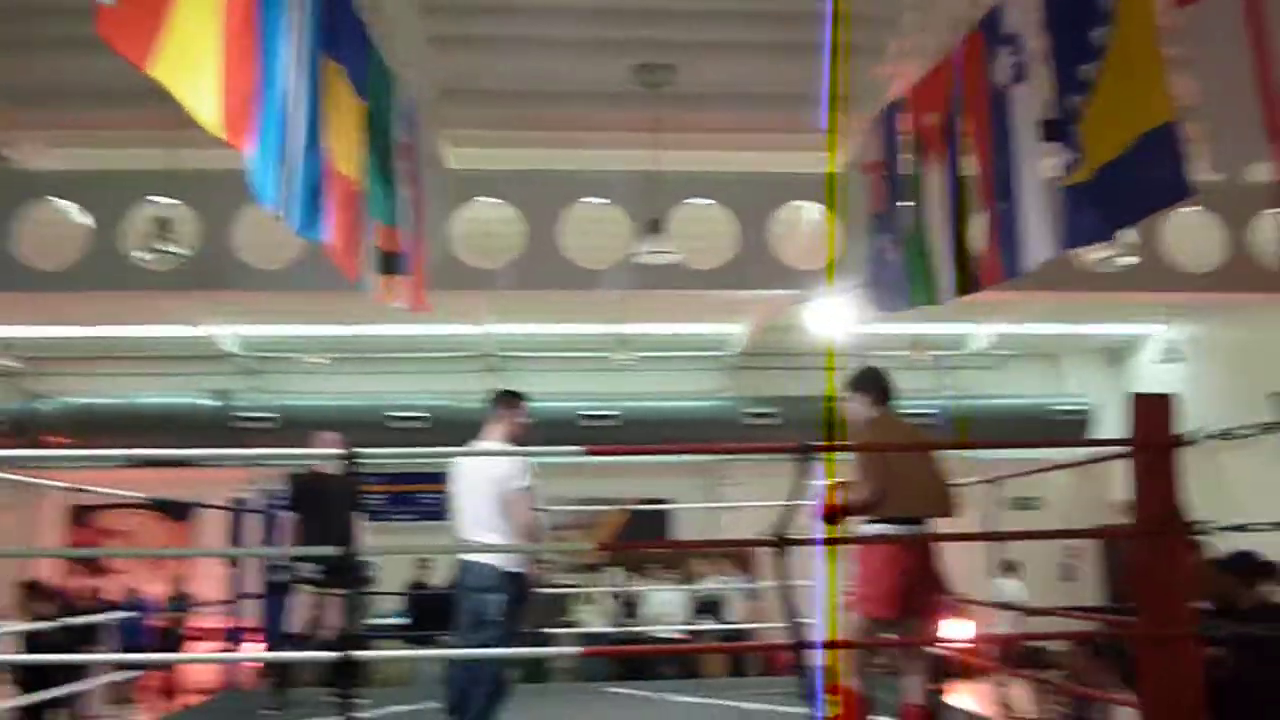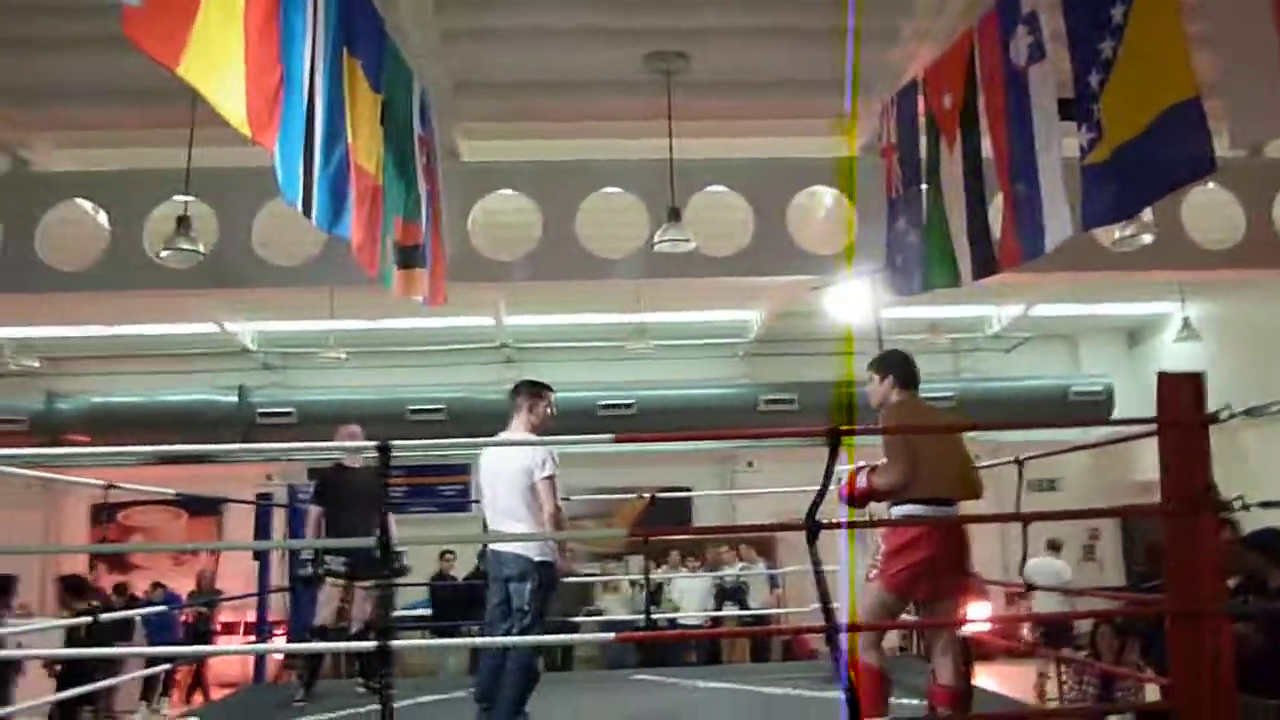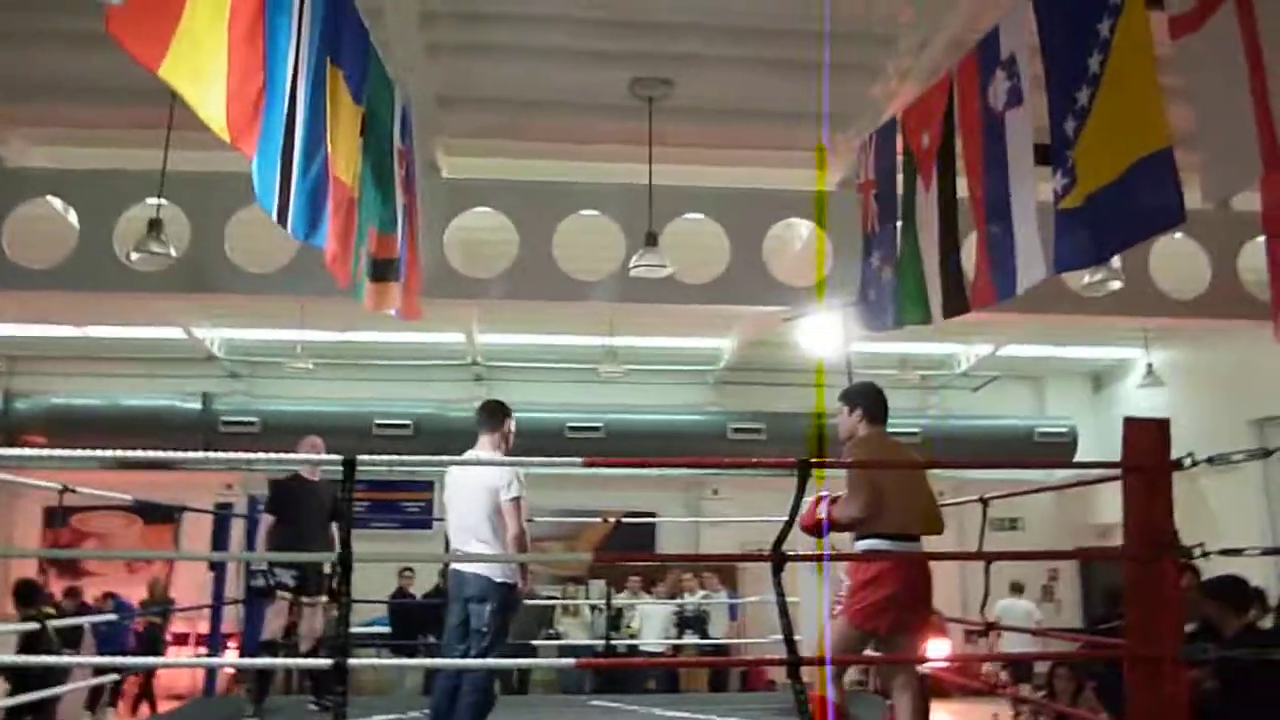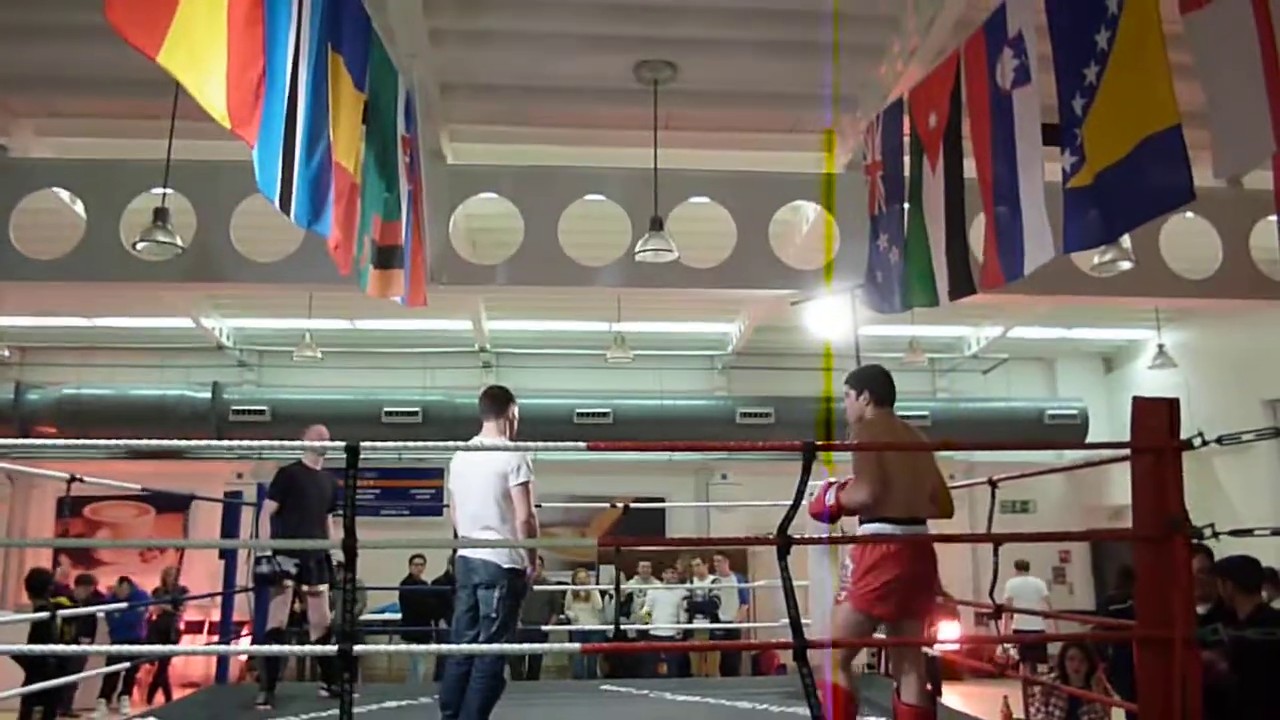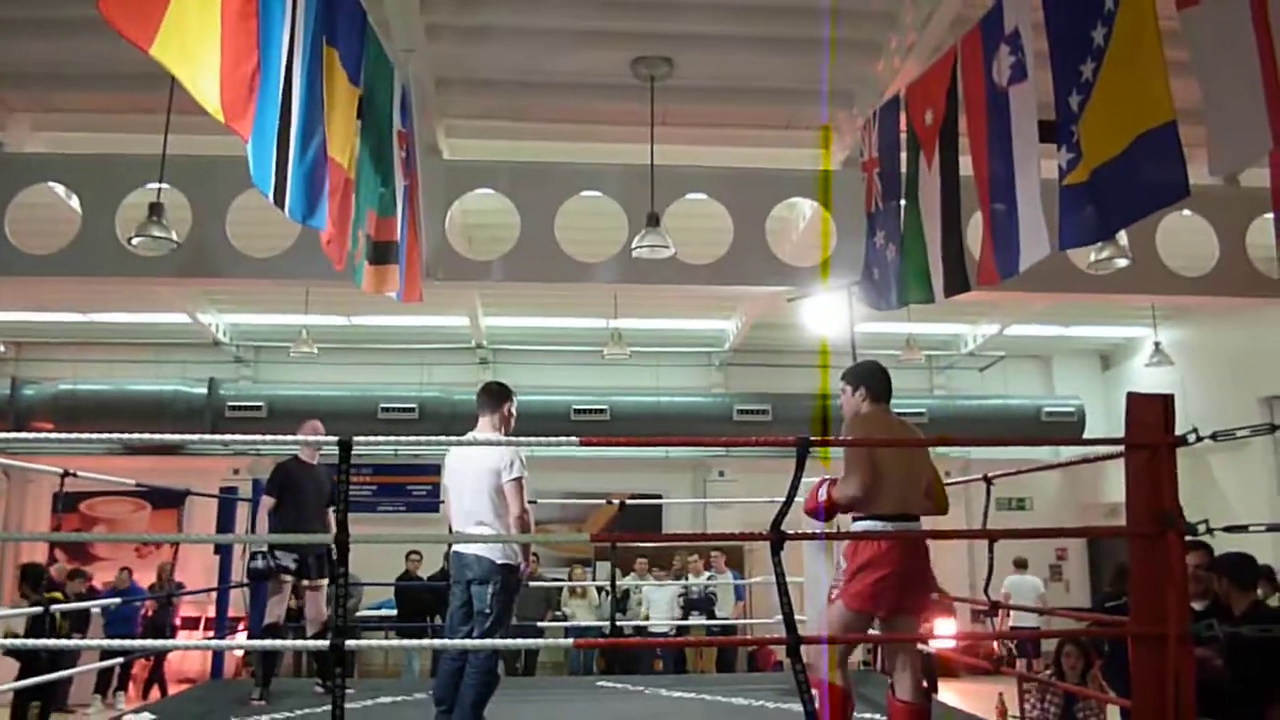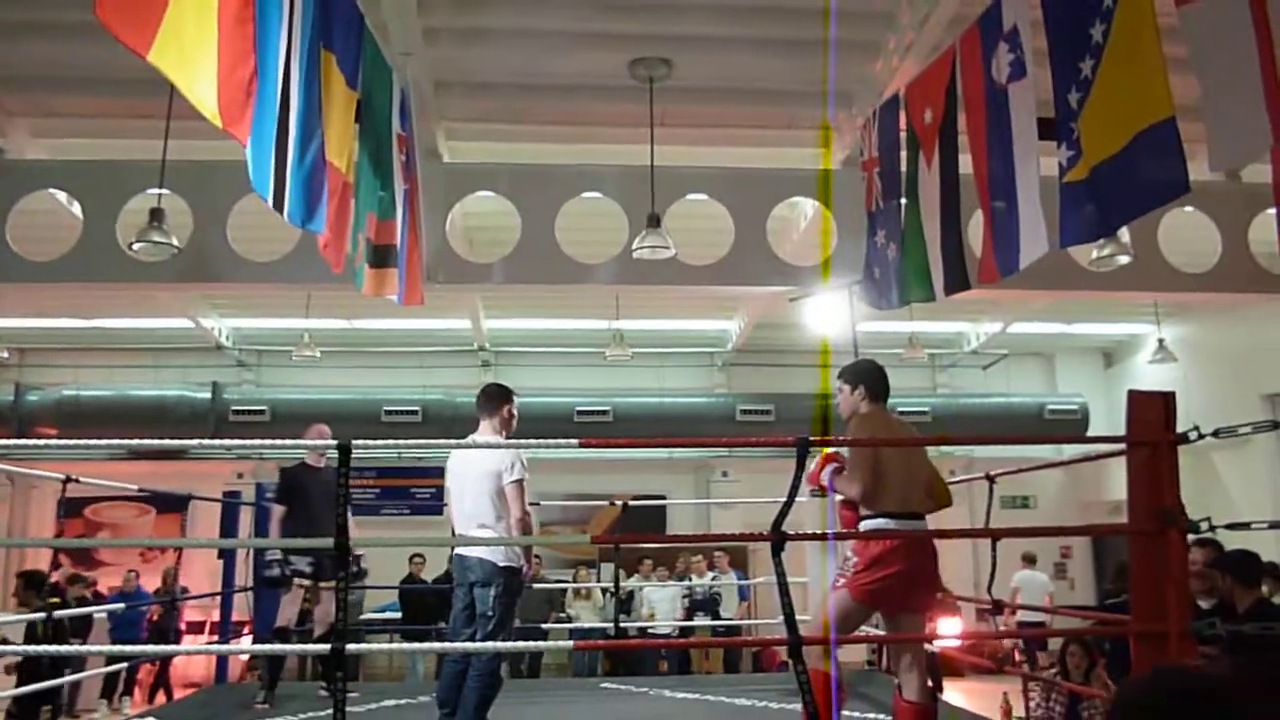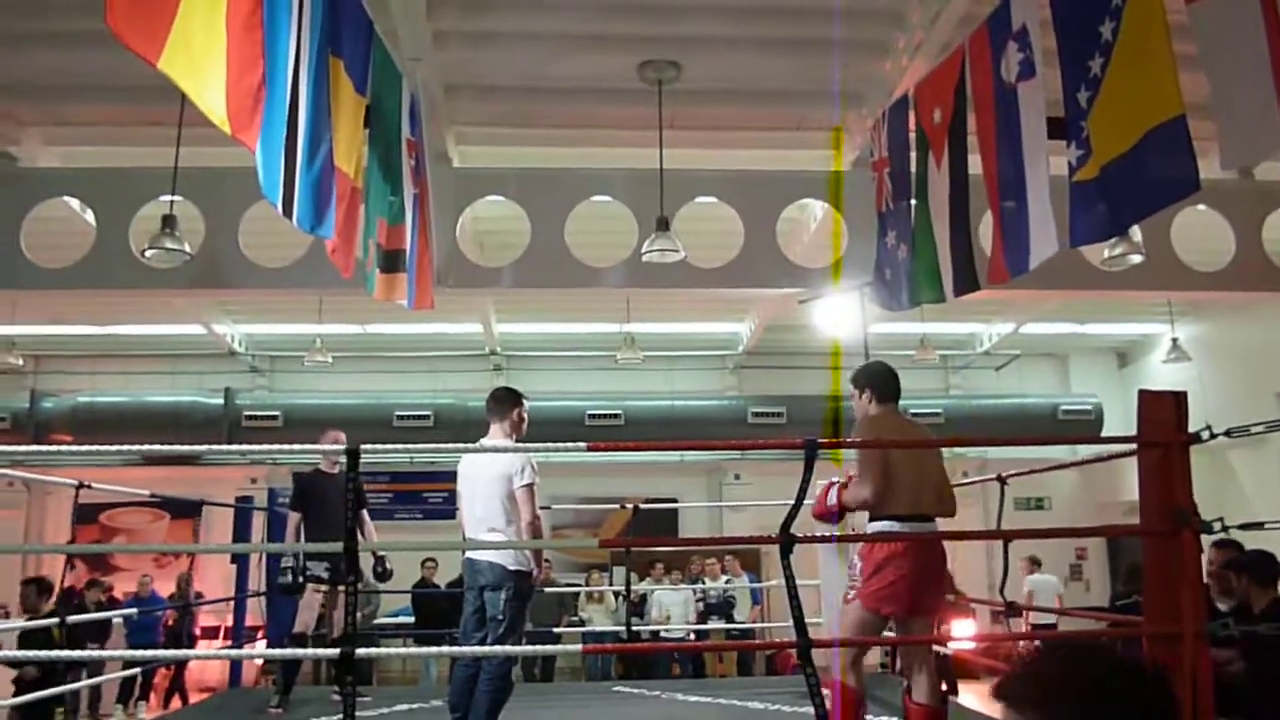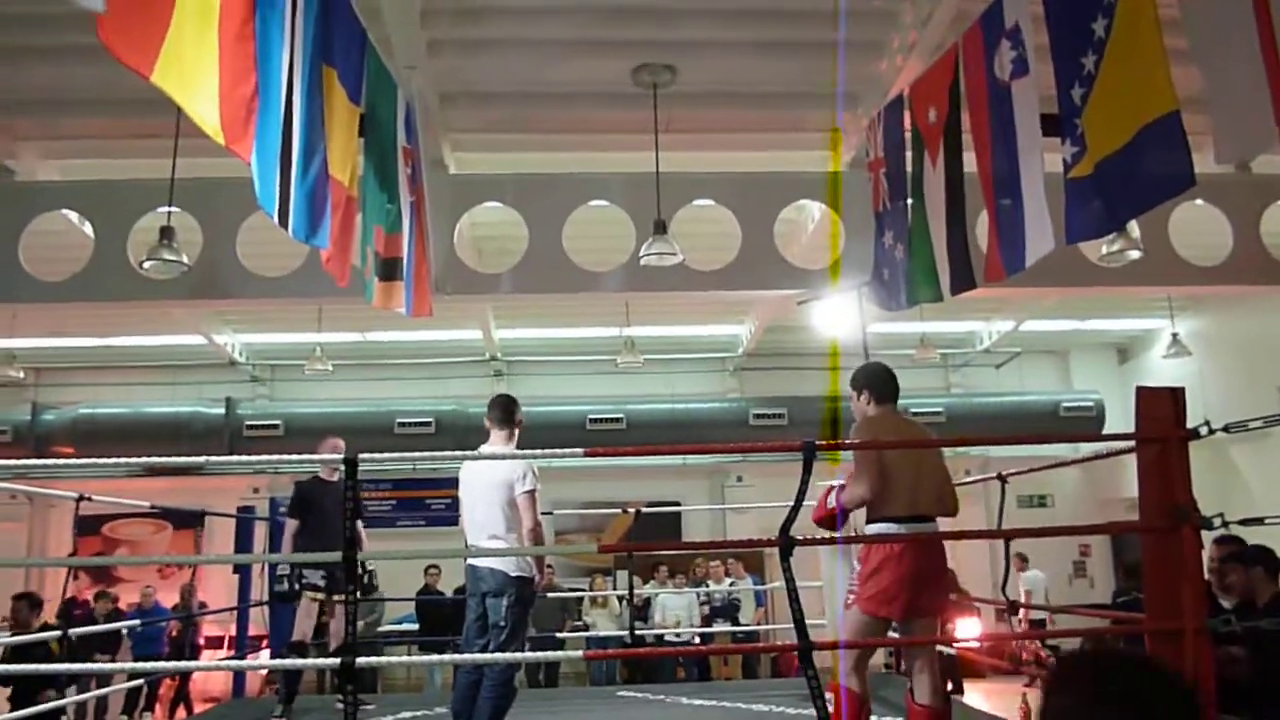
dt=0.3s
person 1, frame 1
left shoulder: (868, 428)
right shoulder: (916, 437)
left elbow: (867, 492)
right elbow: (944, 505)
left wrist: (840, 499)
left hip: (885, 548)
right hip: (917, 549)
left knee: (850, 661)
right knee: (913, 663)
person 1, frame 2
left shoulder: (894, 414)
right shoulder: (941, 419)
left elbow: (898, 475)
right elbow: (972, 486)
left wrist: (864, 483)
left hip: (914, 530)
right hip: (949, 531)
left knee: (865, 633)
right knee: (943, 642)
person 1, frame 3
left shoulder: (860, 447)
right shoulder: (909, 457)
left elbow: (859, 506)
right elbow: (934, 523)
left wrist: (825, 512)
left hip: (878, 566)
right hip: (912, 566)
left knee: (827, 668)
right knee: (902, 678)
person 1, frame 4
left shoulder: (866, 429)
right shoulder: (917, 439)
left elbow: (866, 492)
right elbow: (944, 506)
left wrist: (834, 499)
left hip: (883, 551)
right hip: (919, 551)
left knee: (835, 657)
right knee: (909, 664)
person 1, frame 5
left shoulder: (859, 424)
right shoulder: (912, 436)
left elbow: (857, 486)
right elbow: (939, 502)
left wrist: (827, 495)
left hip: (876, 548)
right hip: (912, 548)
left knee: (826, 656)
right knee: (903, 661)
person 1, frame 6
left shoulder: (863, 424)
right shoulder: (907, 433)
left elbow: (859, 488)
right elbow: (942, 497)
left wrist: (829, 475)
left hip: (882, 546)
right hip: (917, 546)
left knee: (817, 641)
right knee: (909, 661)
person 1, frame 7
left shoulder: (871, 425)
right shoulder: (923, 435)
left elbow: (869, 491)
right elbow: (947, 505)
left wrist: (836, 496)
left hip: (889, 548)
right hip: (927, 548)
left knee: (844, 656)
right knee: (919, 663)
person 1, frame 8
left shoulder: (869, 427)
right shoulder: (924, 435)
left elbow: (864, 489)
right elbow: (949, 504)
left wrist: (836, 500)
left hip: (890, 549)
right hip: (928, 549)
left knee: (849, 663)
right knee: (923, 664)
person 2, frame 1
left shoulder: (462, 459)
right shoulder: (512, 459)
right elbow: (524, 521)
right wrist: (534, 562)
left hip: (469, 562)
right hip: (504, 566)
left knee: (467, 646)
right knee: (494, 651)
person 2, frame 2
left shoulder: (489, 450)
right shoulder: (537, 449)
right elbow: (550, 510)
right wrist: (561, 551)
left hip: (497, 552)
right hip: (532, 556)
left knee: (496, 635)
right knee: (523, 641)
person 2, frame 3
left shoulder: (454, 469)
right shoulder: (505, 470)
right elbow: (515, 532)
right wrist: (523, 574)
left hip: (459, 573)
right hip: (494, 577)
left knee: (453, 656)
right knee: (481, 662)
person 2, frame 4
left shoulder: (460, 456)
right shoulder: (513, 456)
right elbow: (525, 518)
right wrist: (532, 560)
left hip: (466, 560)
right hip: (502, 563)
left knee: (462, 645)
right knee: (490, 651)
person 2, frame 5
left shoulder: (455, 451)
right shoulder: (506, 452)
right elbow: (518, 513)
right wrist: (526, 555)
left hip: (460, 554)
right hip: (496, 558)
left knee: (456, 641)
right knee: (484, 647)
person 2, frame 6
left shoulder: (457, 454)
right shoulder: (507, 454)
right elbow: (519, 516)
right wrist: (528, 558)
left hip: (463, 557)
right hip: (497, 561)
left knee: (460, 644)
right knee: (487, 650)
person 2, frame 7
left shoulder: (467, 458)
right shoulder: (517, 458)
right elbow: (529, 520)
right wrist: (538, 562)
left hip: (474, 562)
right hip: (508, 565)
left knee: (470, 648)
right knee: (498, 654)
person 2, frame 8
left shoulder: (468, 465)
right shoulder: (520, 464)
right elbow: (531, 526)
right wrist: (540, 569)
left hip: (476, 569)
right hip: (510, 571)
left knee: (473, 654)
right knee: (501, 661)
person 3, frame 1
left shoulder: (349, 483)
right shoulder: (305, 481)
left elbow: (355, 523)
right elbow: (290, 522)
left wrist: (361, 558)
left hip: (340, 562)
right hip: (310, 561)
left knee: (334, 627)
right knee: (299, 622)
left ankle: (340, 684)
person 3, frame 2
left shoulder: (373, 477)
right shoulder: (328, 476)
left elbow: (384, 514)
right elbow: (314, 517)
right wrist: (307, 554)
left hip: (366, 555)
right hip: (335, 554)
left knee: (361, 620)
right knee: (324, 618)
left ankle: (368, 676)
right ankle: (306, 683)
person 3, frame 3
left shoulder: (328, 491)
right shoulder: (284, 486)
right elbow: (265, 526)
right wrist: (259, 566)
left hip: (313, 570)
right hip: (283, 568)
left knee: (312, 636)
right knee: (272, 634)
person 3, frame 4
left shoulder: (329, 481)
right shoulder: (288, 473)
right elbow: (266, 514)
left wrist: (331, 558)
right wrist: (264, 552)
left hip: (315, 558)
right hip: (286, 556)
left knee: (322, 623)
right knee: (277, 623)
left ankle: (329, 682)
right ankle: (266, 688)
person 3, frame 5
left shoulder: (326, 476)
right shoulder: (285, 469)
right elbow: (264, 510)
left wrist: (333, 553)
right wrist: (260, 549)
left hip: (315, 554)
right hip: (284, 551)
left knee: (318, 619)
right knee: (274, 619)
left ankle: (325, 679)
right ankle: (262, 684)
person 3, frame 6
left shoulder: (336, 477)
right shoulder: (292, 475)
left elbow: (346, 518)
right elbow: (276, 517)
left wrist: (355, 554)
right wrist: (273, 555)
left hip: (329, 557)
right hip: (299, 556)
left knee: (326, 622)
right knee: (286, 621)
left ankle: (328, 681)
right ankle: (268, 686)
person 3, frame 7
left shoulder: (351, 482)
right shoulder: (306, 481)
left elbow: (364, 520)
right elbow: (292, 525)
left wrist: (379, 554)
right wrist: (288, 563)
left hip: (346, 561)
right hip: (317, 561)
left knee: (341, 627)
right knee: (303, 625)
left ankle: (342, 685)
right ankle: (282, 691)
person 3, frame 8
left shoulder: (349, 490)
right shoulder: (306, 489)
left elbow: (358, 531)
right elbow: (290, 532)
left wrist: (368, 567)
right wrist: (284, 571)
left hip: (342, 570)
right hip: (313, 569)
left knee: (340, 635)
right knee: (302, 634)
left ankle: (346, 693)
